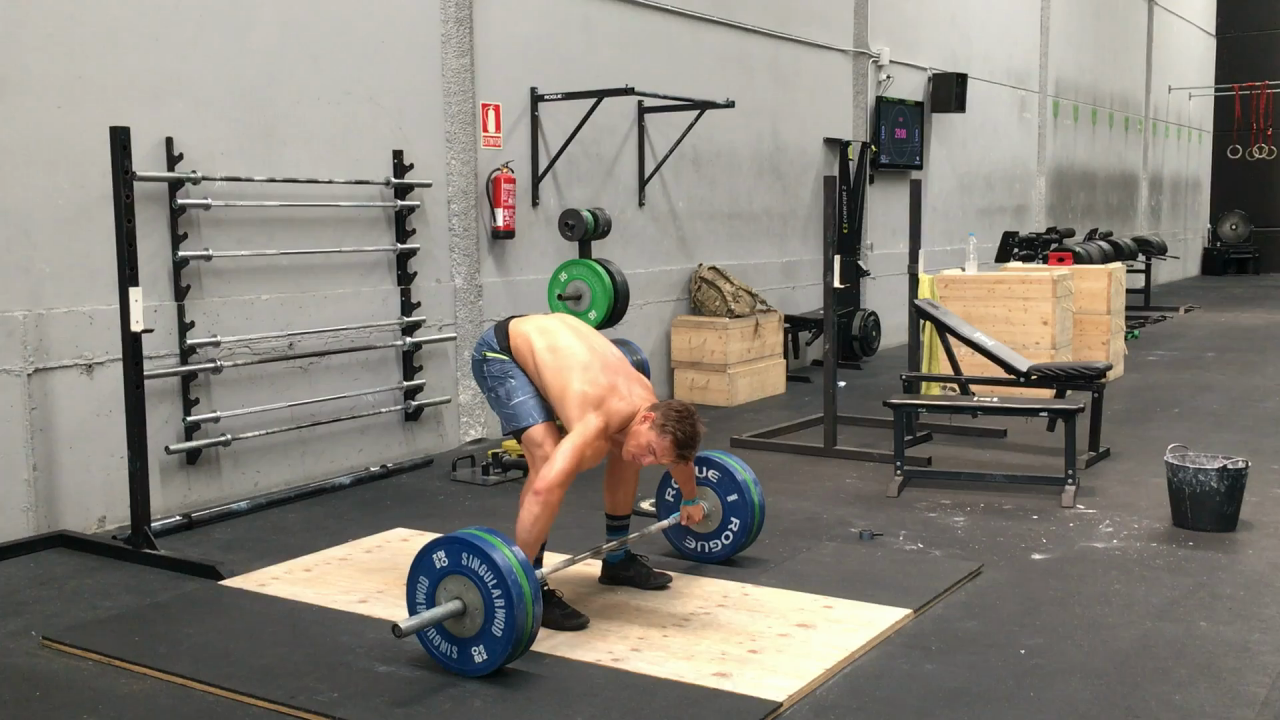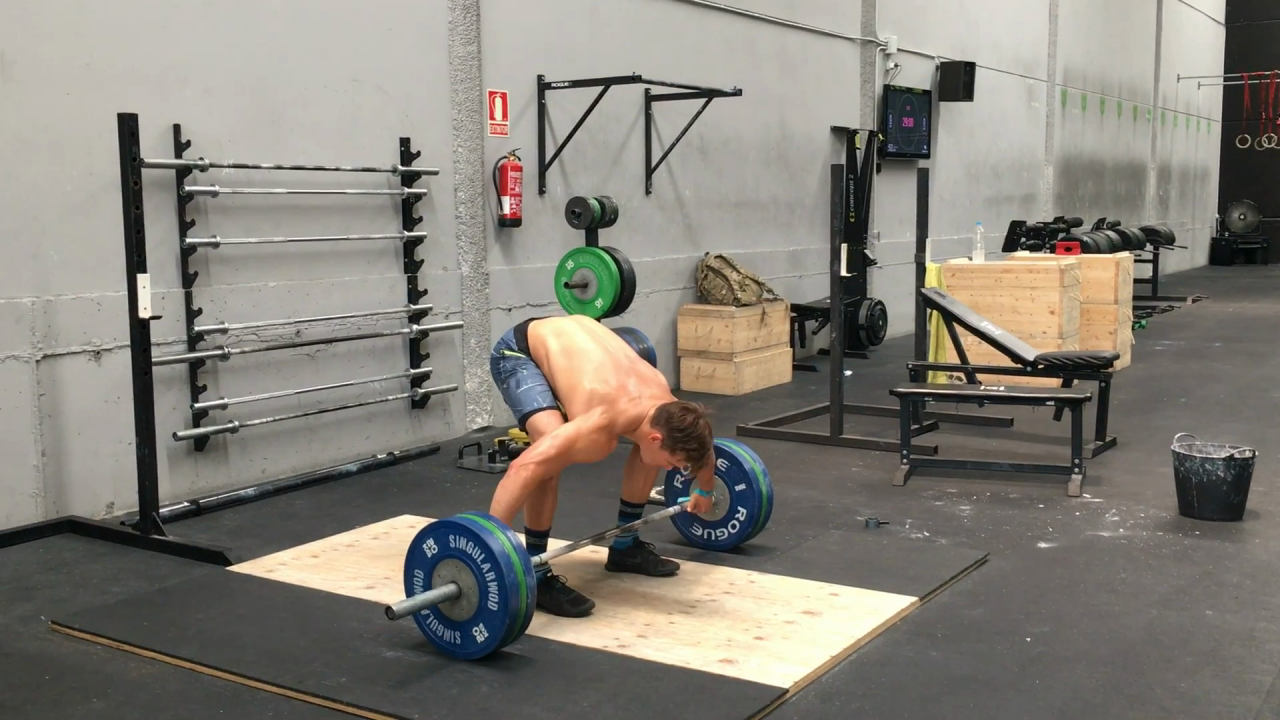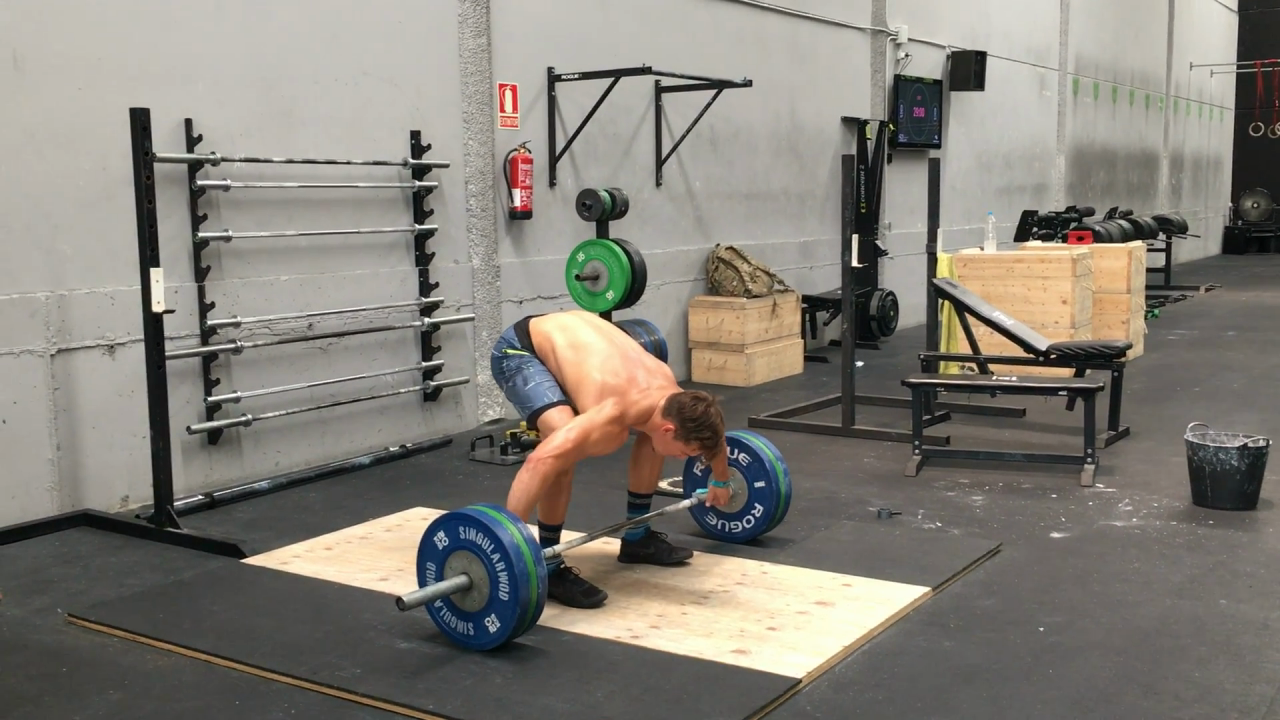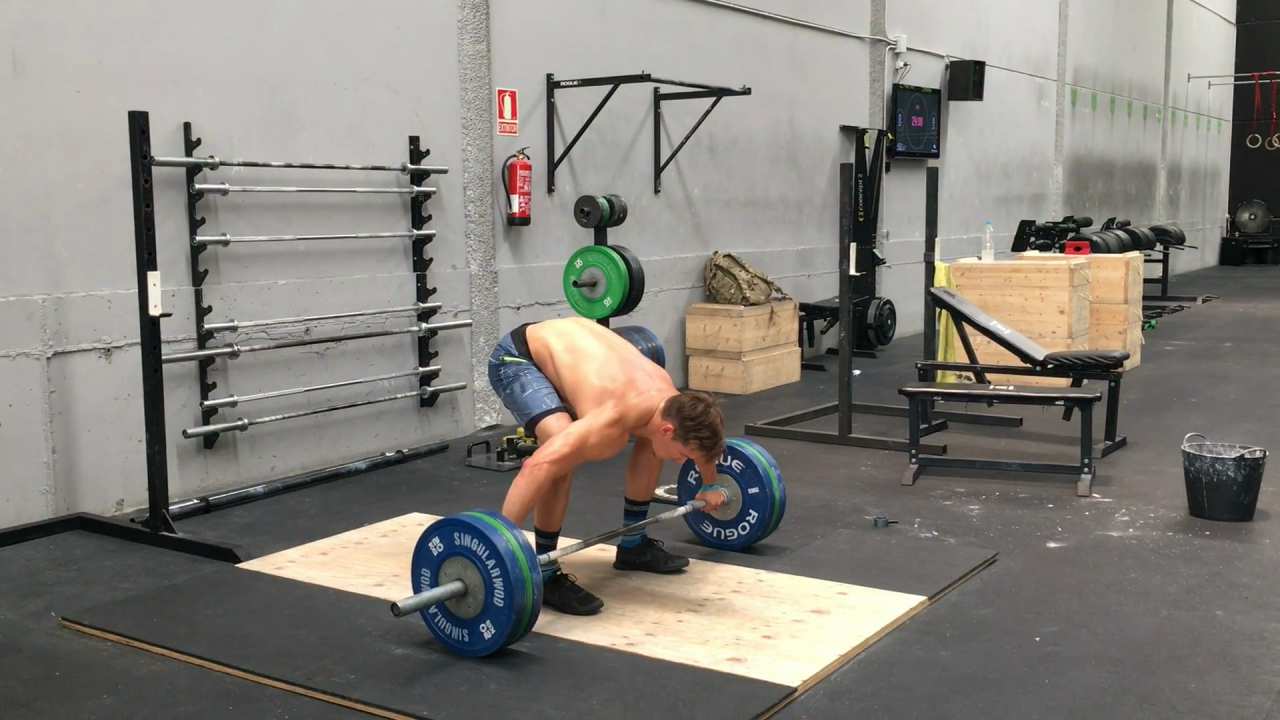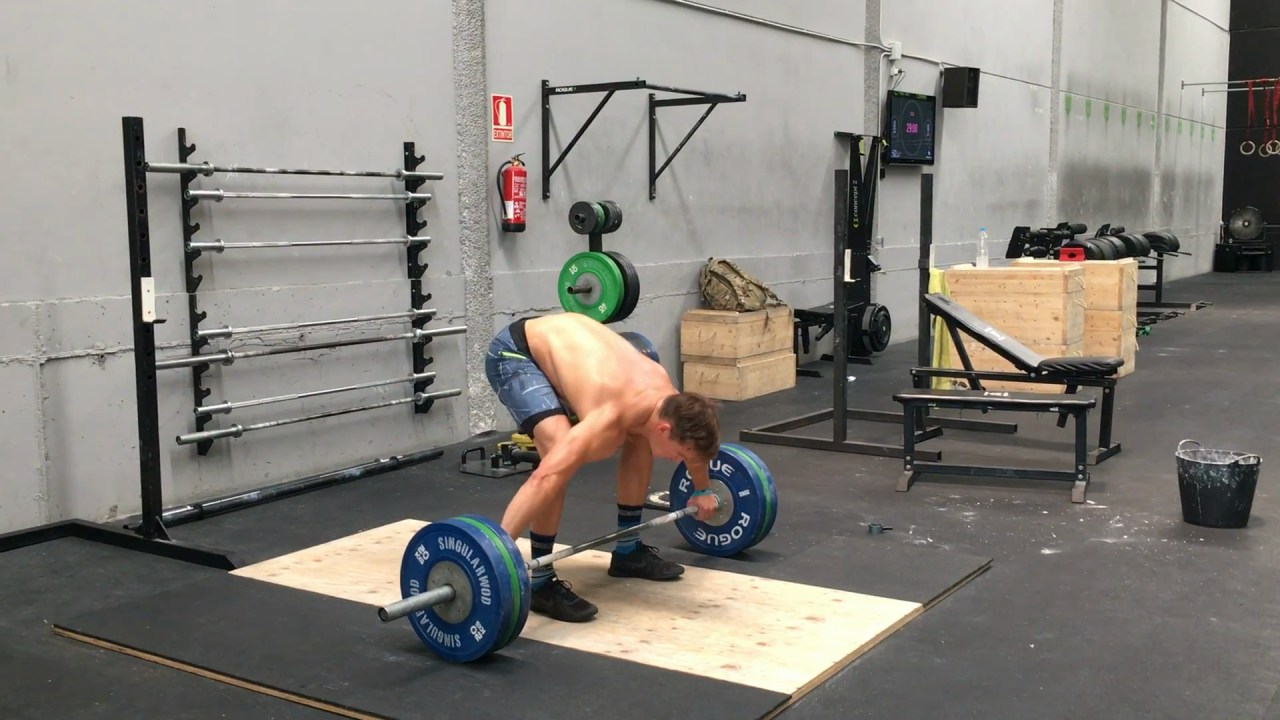
dt=1s
person 1, frame 1
left shoulder: (653, 408)
right shoulder: (597, 428)
left elbow: (680, 452)
right elbow: (544, 490)
left wrist: (690, 501)
right hip: (500, 352)
left knee: (625, 451)
right knee: (546, 455)
left ankle: (617, 559)
person 1, frame 2
left shoulder: (667, 409)
right shoulder: (600, 428)
left elbow: (700, 444)
right elbow: (523, 468)
left wrist: (704, 492)
right hip: (518, 352)
right knee: (549, 459)
left ankle: (625, 547)
right ankle: (536, 576)
person 1, frame 3
left shoulder: (674, 400)
right shoulder: (612, 420)
left elbow: (712, 434)
right elbow: (539, 463)
left wrist: (721, 482)
right hip: (519, 350)
left knee: (650, 435)
right knee: (561, 453)
left ankle: (637, 538)
right ankle: (549, 569)
person 1, frame 4
left shoulder: (671, 403)
right shoulder: (612, 424)
left elbow: (702, 436)
right elbow: (536, 468)
left wrist: (710, 486)
right hip: (517, 358)
left knee: (650, 442)
right knee: (562, 457)
left ankle: (633, 545)
right ankle: (545, 575)
person 1, frame 5
left shoulder: (669, 401)
right shoulder: (610, 419)
left elbow: (693, 442)
right elbow: (544, 480)
left wrist: (703, 491)
left hip: (563, 338)
right hip: (514, 353)
left knee: (640, 442)
right knee: (558, 444)
left ankle: (628, 551)
right ankle: (540, 583)
